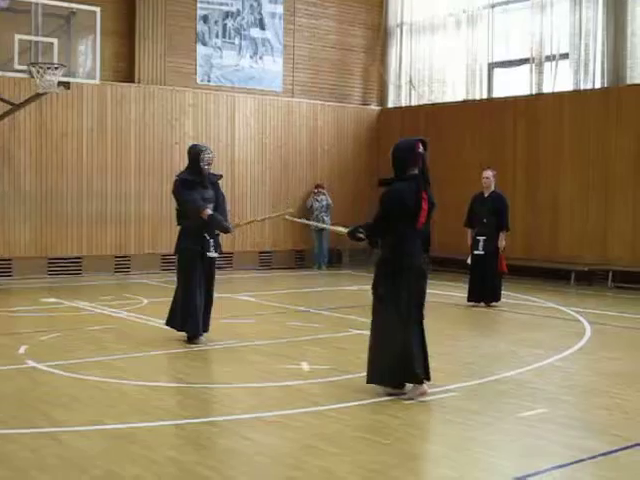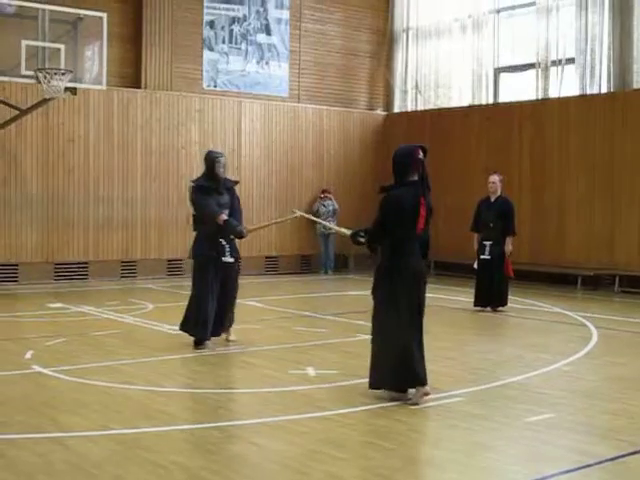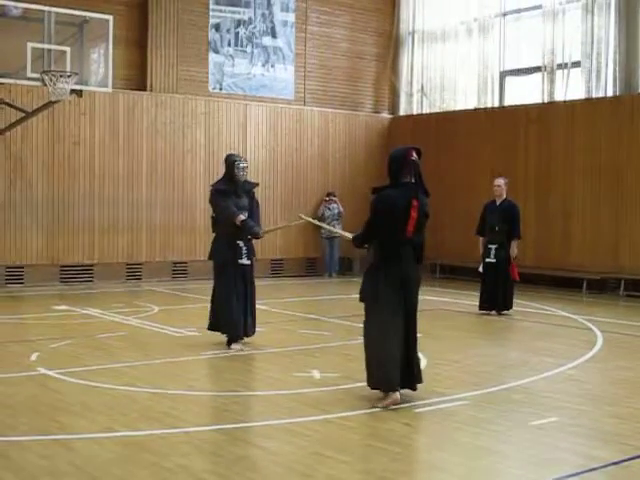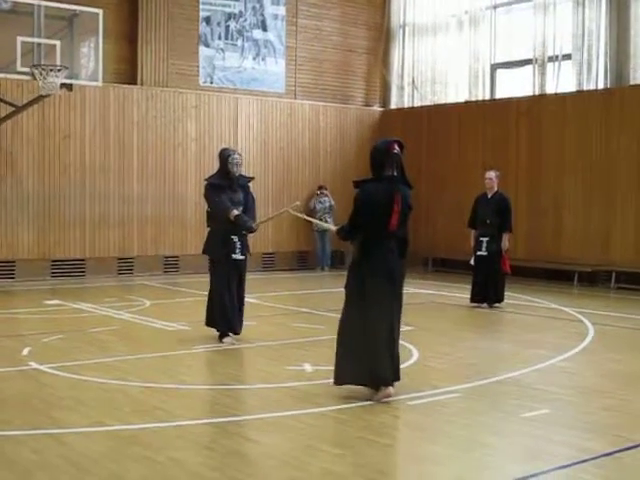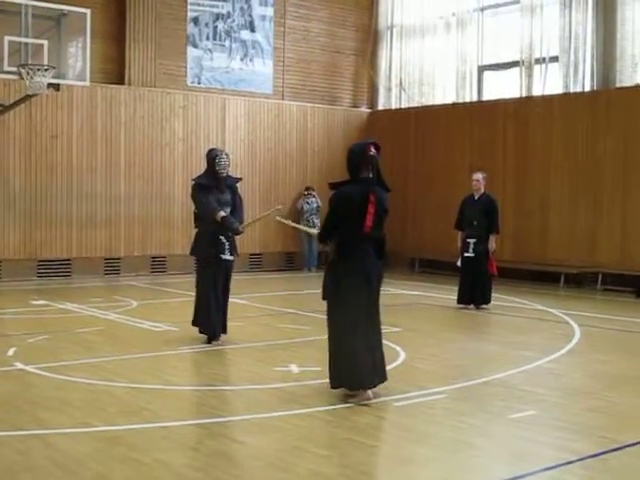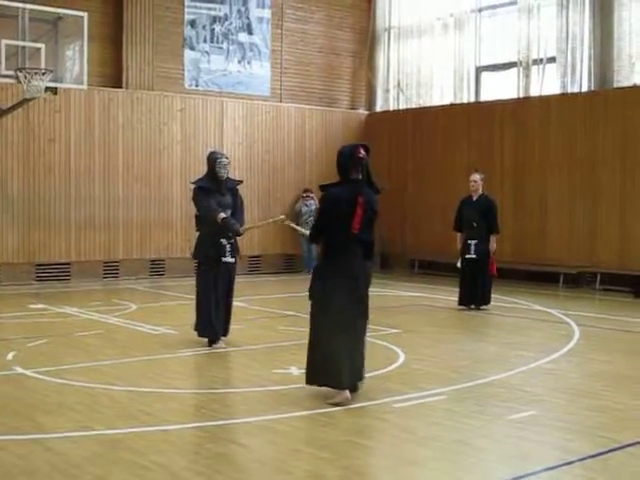
dt=0.5s
person 1, frame 1
left shoulder: (395, 192)
right shoulder: (424, 191)
left elbow: (380, 225)
left wrist: (358, 232)
right wrist: (368, 232)
left hip: (397, 262)
right hip: (417, 260)
left knee: (395, 318)
right knee: (410, 317)
left ankle: (415, 380)
right ankle: (398, 379)
person 1, frame 2
left shoulder: (394, 197)
right shoulder: (424, 196)
left elbow: (379, 231)
left wrist: (360, 236)
right wrist: (370, 237)
left hip: (396, 266)
right hip: (416, 265)
left knee: (395, 322)
right knee: (410, 321)
left ankle: (417, 382)
right ankle: (400, 383)
person 1, frame 3
left shoulder: (385, 198)
right shoulder: (421, 199)
left elbow: (371, 232)
right elbow: (416, 233)
left wrist: (358, 240)
left hip: (387, 268)
right hip: (410, 268)
left knee: (383, 326)
right knee: (404, 323)
left ankle: (391, 387)
right ankle: (405, 378)
person 1, frame 4
left shoulder: (368, 192)
right shoulder: (403, 193)
left elbow: (354, 227)
right elbow: (399, 227)
left wrist: (342, 232)
left hip: (370, 262)
right hip: (394, 262)
left knee: (368, 320)
right knee: (387, 319)
left ankle: (382, 382)
right ankle: (385, 377)
person 1, frame 5
left shoulder: (343, 194)
right shoulder: (380, 195)
left elbow: (328, 231)
right elbow: (376, 229)
left wrist: (324, 238)
left hip: (347, 265)
right hip: (372, 264)
left knee: (348, 323)
right knee: (366, 320)
left ankle: (361, 384)
right ankle: (365, 379)
person 1, frame 6
left shoulder: (332, 196)
right shoulder: (370, 197)
left elbow: (317, 233)
right elbow: (367, 232)
left wrist: (316, 238)
left hip: (334, 267)
right hip: (359, 267)
left knee: (332, 325)
right knee: (353, 323)
left ankle: (342, 387)
right ankle: (351, 379)
person 2, frame 1
left shoulder: (213, 181)
right shoulder: (183, 183)
left elbow: (221, 205)
right elbow: (196, 206)
left wrist: (222, 222)
right wrist: (216, 221)
left hip: (209, 238)
right hip: (191, 239)
left knee: (206, 284)
right knee: (192, 285)
left ankle: (197, 327)
right ankle: (193, 331)
person 2, frame 2
left shoulder: (229, 187)
right shoulder: (200, 189)
left elbow: (236, 210)
right elbow: (212, 211)
left wrist: (237, 227)
right wrist: (231, 225)
left hip: (226, 243)
right hip: (207, 244)
left knee: (228, 288)
right knee: (205, 290)
left ankle: (224, 326)
right ankle: (200, 336)
person 2, frame 3
left shoulder: (248, 190)
right shoulder: (219, 192)
left elbow: (254, 212)
right elbow: (230, 213)
left wrist: (255, 228)
right wrist: (248, 226)
left hip: (244, 245)
right hip: (225, 246)
left knee: (245, 289)
right knee: (228, 290)
left ankle: (238, 332)
right ankle: (233, 335)
person 2, frame 4
left shoulder: (243, 185)
right shoulder: (214, 186)
left elbow: (250, 207)
right elbow: (223, 207)
left wrist: (249, 223)
right wrist: (241, 220)
left hip: (238, 240)
right hip: (220, 241)
left knee: (237, 285)
right knee: (222, 285)
left ankle: (230, 326)
right ankle: (224, 330)
person 2, frame 5
left shoulder: (231, 185)
right shoulder: (201, 187)
left elbow: (238, 208)
right elbow: (210, 208)
left wrist: (235, 224)
right wrist: (227, 221)
left hip: (226, 241)
right hip: (208, 241)
left knee: (222, 287)
right knee: (209, 286)
left ankle: (215, 328)
right ankle: (212, 331)
person 2, frame 6
left shoulder: (232, 188)
right shoulder: (202, 189)
left elbow: (239, 210)
right elbow: (211, 210)
left wrist: (236, 226)
right wrist: (228, 223)
left hip: (228, 244)
right hip: (209, 244)
left knee: (225, 289)
right knee: (210, 290)
left ankle: (218, 331)
right ankle: (213, 334)
person 3, frame 1
left shoulder: (499, 199)
right shoulder: (476, 198)
left elbow: (504, 222)
right elbow: (470, 219)
left wrist: (502, 239)
right wrist: (469, 237)
left hip: (493, 239)
right hip: (478, 238)
left knee: (492, 269)
right knee: (476, 267)
left ankle: (489, 298)
right ankle: (477, 297)
person 3, frame 2
left shoulder: (506, 203)
right shoulder: (482, 203)
left elbow: (510, 227)
right elbow: (476, 224)
left wrist: (508, 244)
right wrist: (476, 242)
left hip: (499, 244)
right hip: (484, 243)
left knee: (498, 273)
right knee: (483, 273)
left ankle: (496, 303)
right ankle: (483, 302)
person 3, frame 3
left shoulder: (511, 207)
right shoulder: (488, 206)
left elbow: (515, 230)
right elbow: (482, 228)
left wrist: (514, 247)
right wrist: (481, 245)
left hip: (504, 247)
right hip: (489, 246)
left knee: (504, 277)
right knee: (488, 276)
left ankle: (501, 306)
right ankle: (488, 305)
person 3, frame 4
left shoulder: (503, 200)
right shoulder: (479, 199)
left elbow: (507, 223)
right elbow: (473, 221)
left wrist: (505, 240)
right wrist: (473, 238)
left hip: (496, 240)
right hip: (481, 239)
left knee: (495, 270)
right knee: (479, 269)
left ankle: (493, 299)
right ankle: (480, 297)
person 3, frame 5
left shoulder: (489, 201)
right shoulder: (466, 201)
left elbow: (494, 225)
right elbow: (460, 222)
left wrist: (492, 242)
right wrist: (459, 240)
left hip: (483, 241)
right hip: (468, 241)
left knee: (482, 271)
right knee: (466, 270)
left ankle: (480, 300)
right ankle: (467, 299)
person 3, frame 6
left shoulder: (488, 202)
right shoulder: (464, 202)
left elbow: (493, 225)
right elbow: (459, 225)
left wrist: (492, 243)
right wrist: (459, 242)
left hip: (483, 243)
right hip: (468, 242)
left knee: (483, 273)
right knee: (467, 272)
left ankle: (480, 301)
right ankle: (468, 301)
